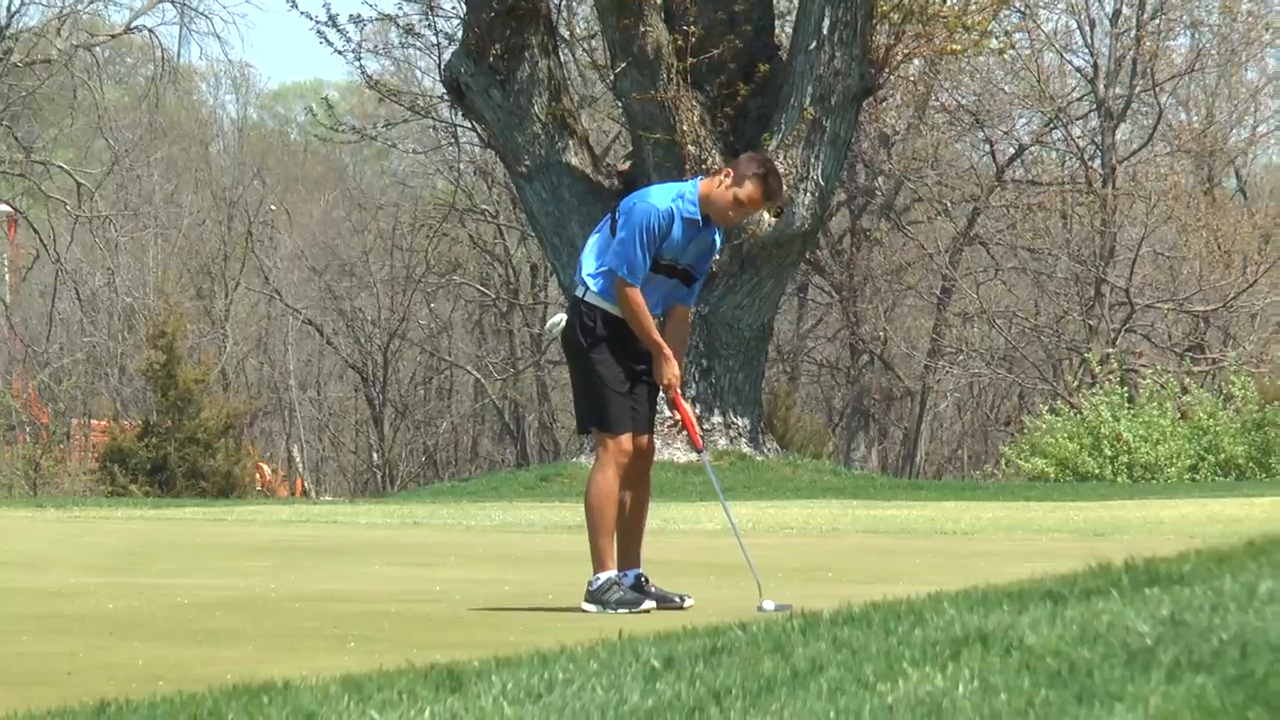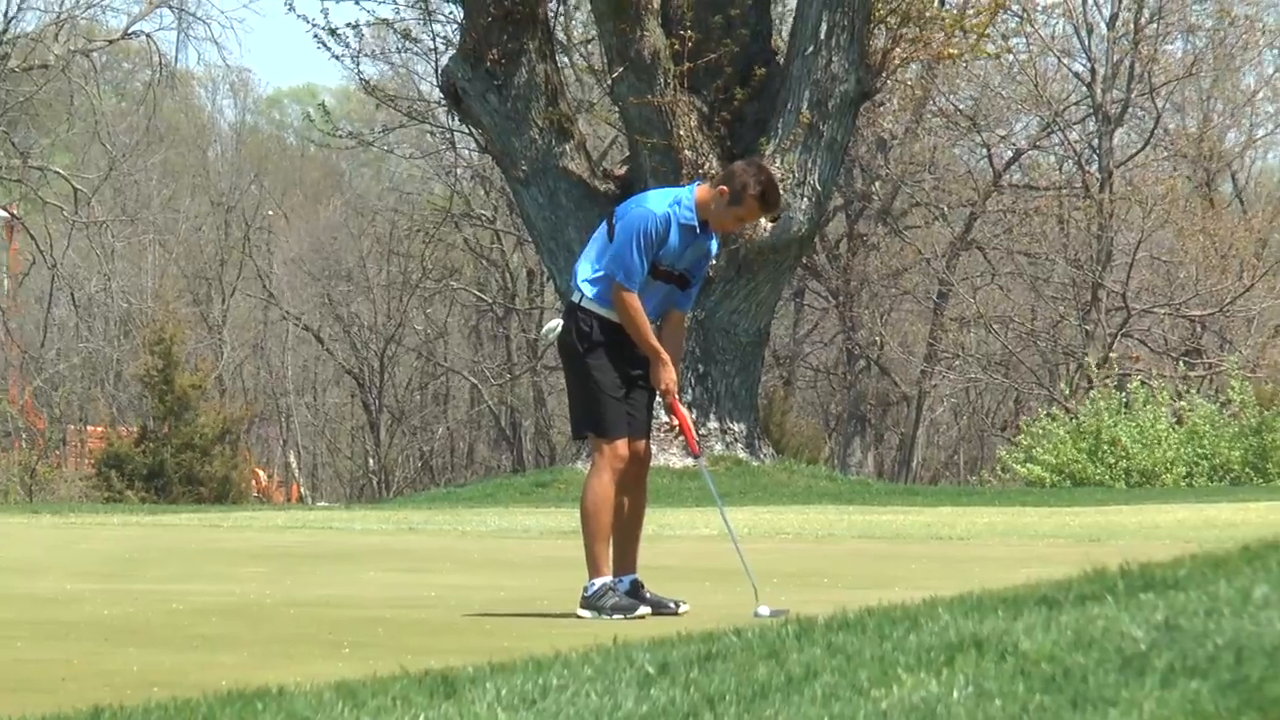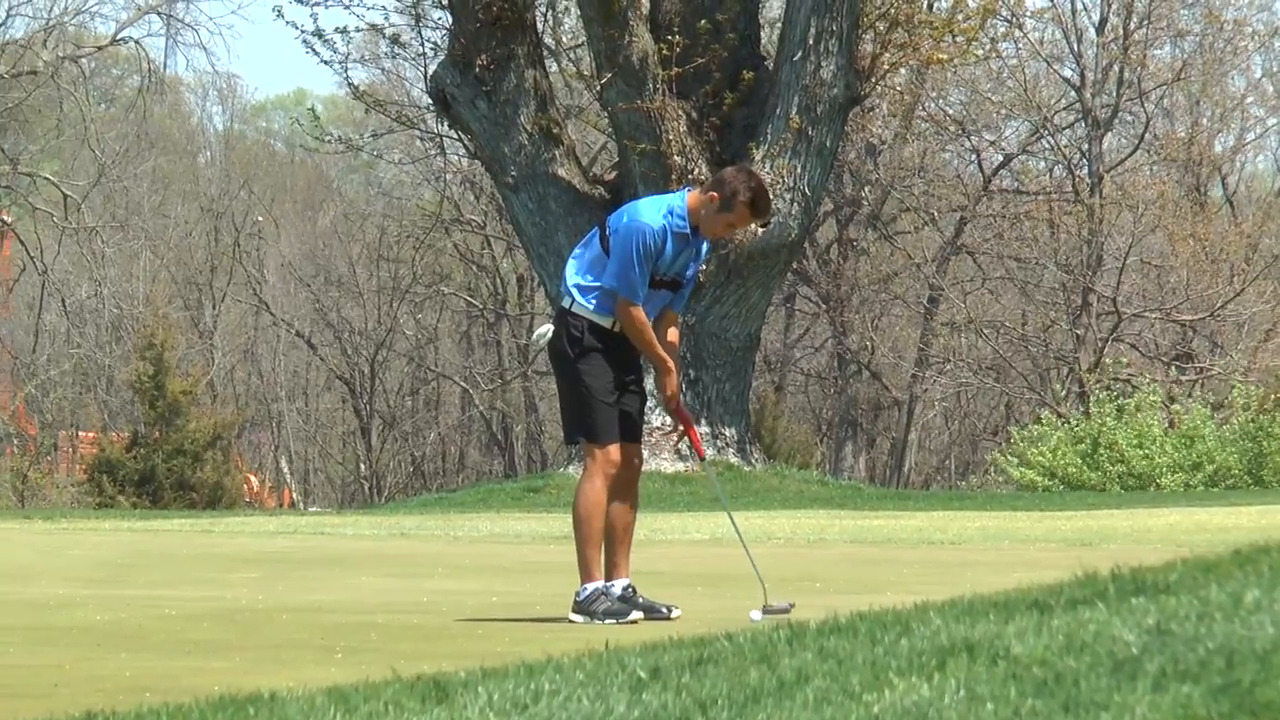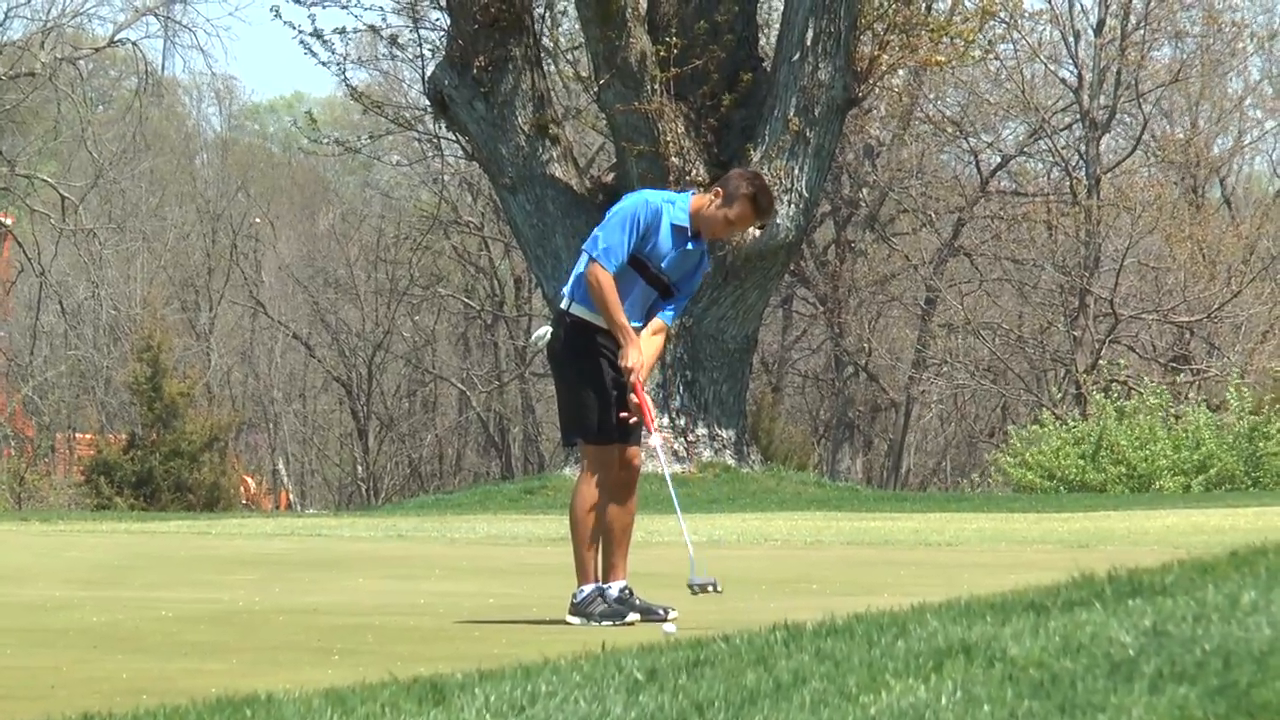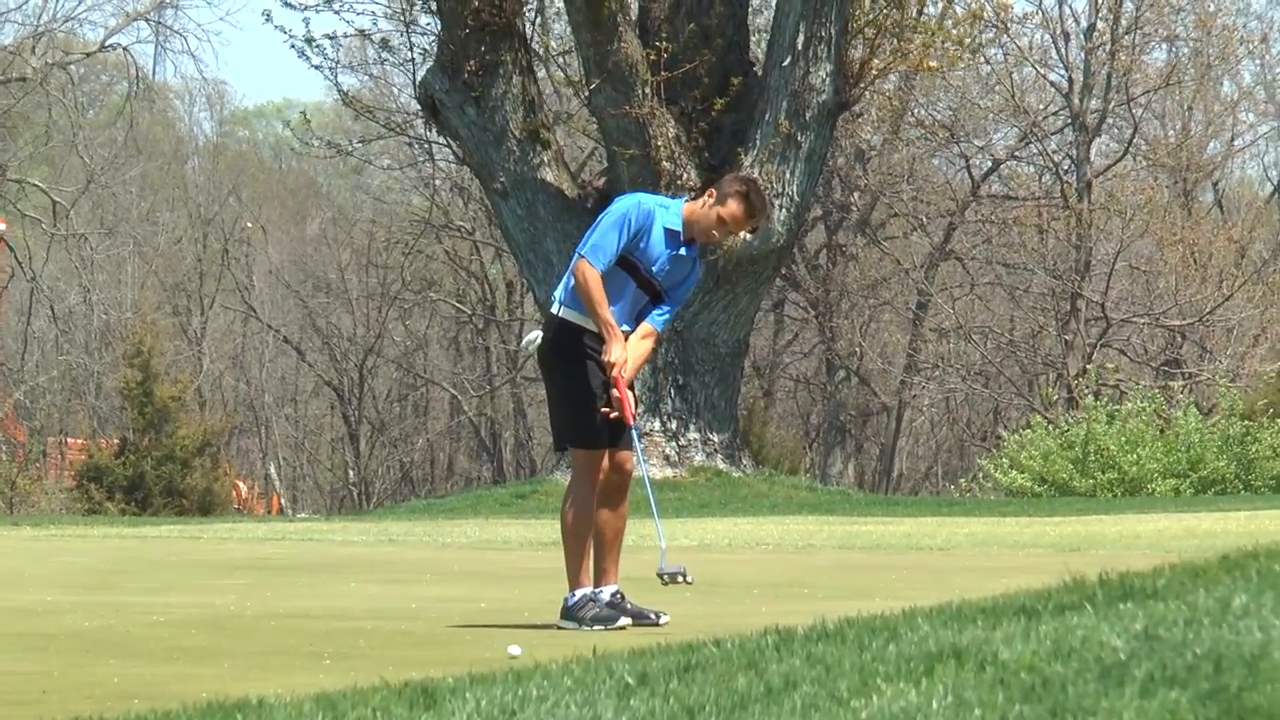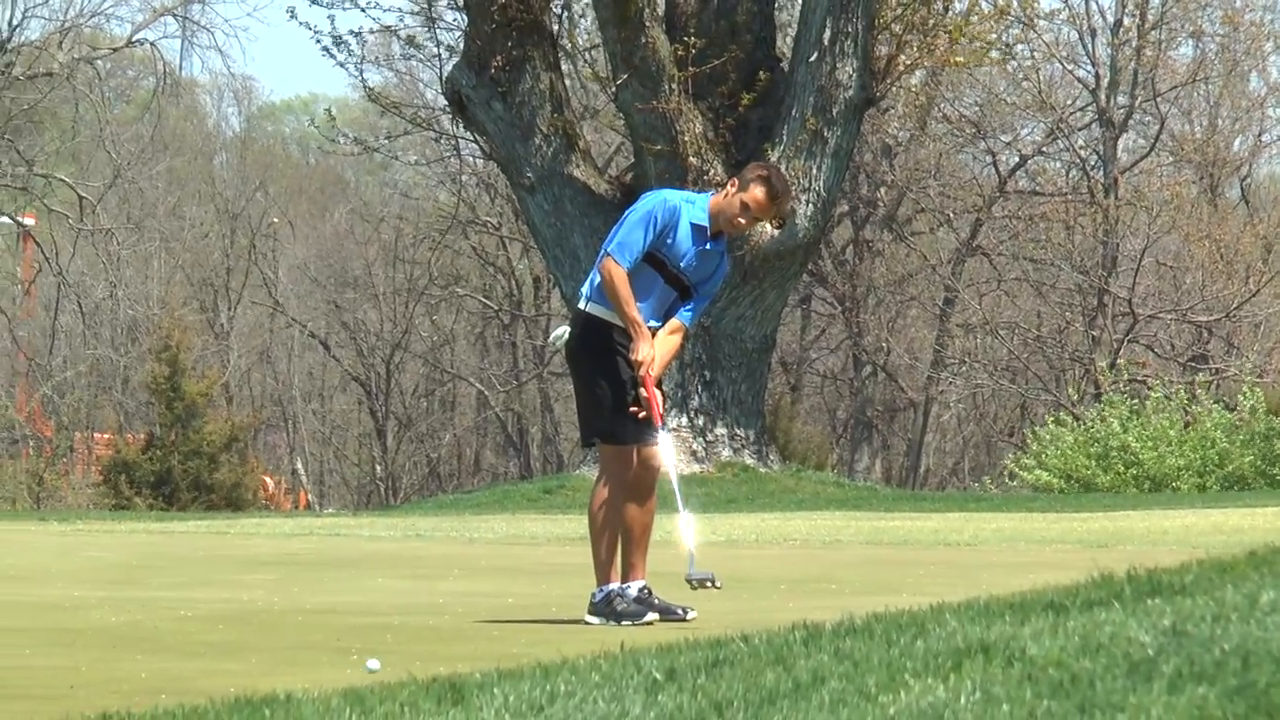
dt=0.5s
person 1, frame 1
left shoulder: (710, 236)
right shoulder: (654, 207)
left elbow: (678, 310)
right elbow: (625, 287)
left wrist: (673, 377)
right wrist: (663, 355)
left hip: (637, 333)
right hip: (598, 325)
left knee: (640, 454)
right knee: (616, 450)
left ankle: (630, 577)
right ankle: (602, 582)
person 1, frame 2
left shoulder: (707, 242)
right shoulder: (651, 212)
left elbow: (675, 315)
right elbow: (622, 292)
left wrist: (670, 384)
right wrist: (659, 360)
left hip: (634, 337)
right hip: (594, 328)
left knee: (637, 460)
right knee: (612, 455)
left ankle: (626, 582)
right ankle: (597, 587)
person 1, frame 3
left shoulder: (698, 243)
right shoulder: (646, 223)
left elbow: (669, 317)
right elbow: (628, 306)
left wrist: (672, 386)
right wrist: (665, 368)
left hip: (624, 342)
right hip: (584, 334)
left knee: (630, 464)
right knee: (605, 460)
left ankle: (619, 586)
right ankle: (589, 592)
person 1, frame 4
left shoulder: (698, 258)
right shoulder: (645, 207)
left elbow: (658, 327)
right elbow: (597, 270)
left wrist: (638, 380)
right wrist: (628, 341)
left hip: (625, 345)
right hip: (582, 333)
left knee: (628, 464)
right knee: (600, 462)
left ankle: (615, 588)
right ankle: (585, 595)
person 1, frame 5
left shoulder: (690, 267)
right shoulder: (638, 210)
left elbow: (648, 332)
right elbow: (585, 268)
left wrist: (624, 380)
right wrist: (612, 337)
left hip: (616, 348)
right hip: (573, 335)
left knee: (620, 468)
right knee: (591, 467)
left ankle: (606, 592)
right ankle: (578, 598)
person 1, frame 6
left shoulder: (718, 262)
right shoulder: (664, 206)
left elbow: (676, 326)
right elbow: (611, 265)
left wrist: (652, 376)
right wrist: (640, 336)
left hip: (643, 344)
right hip: (600, 331)
left knee: (648, 464)
right knee: (618, 460)
left ankle: (634, 587)
right ankle: (605, 594)
